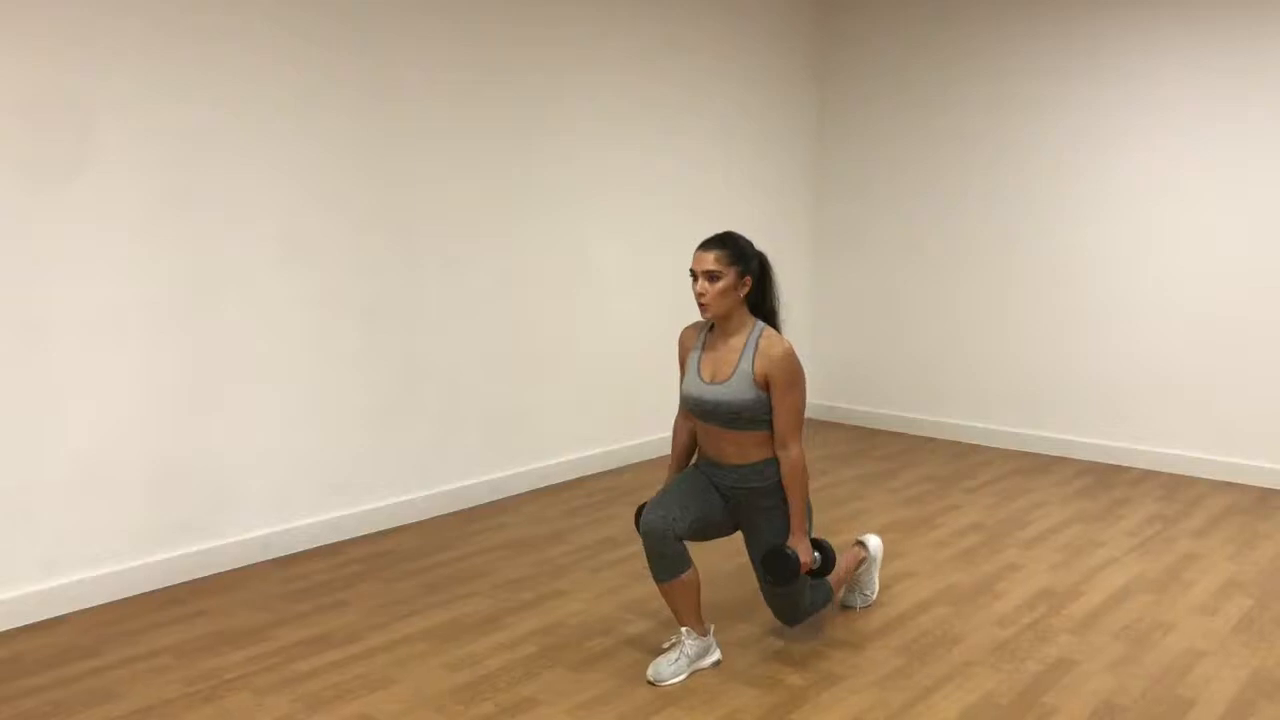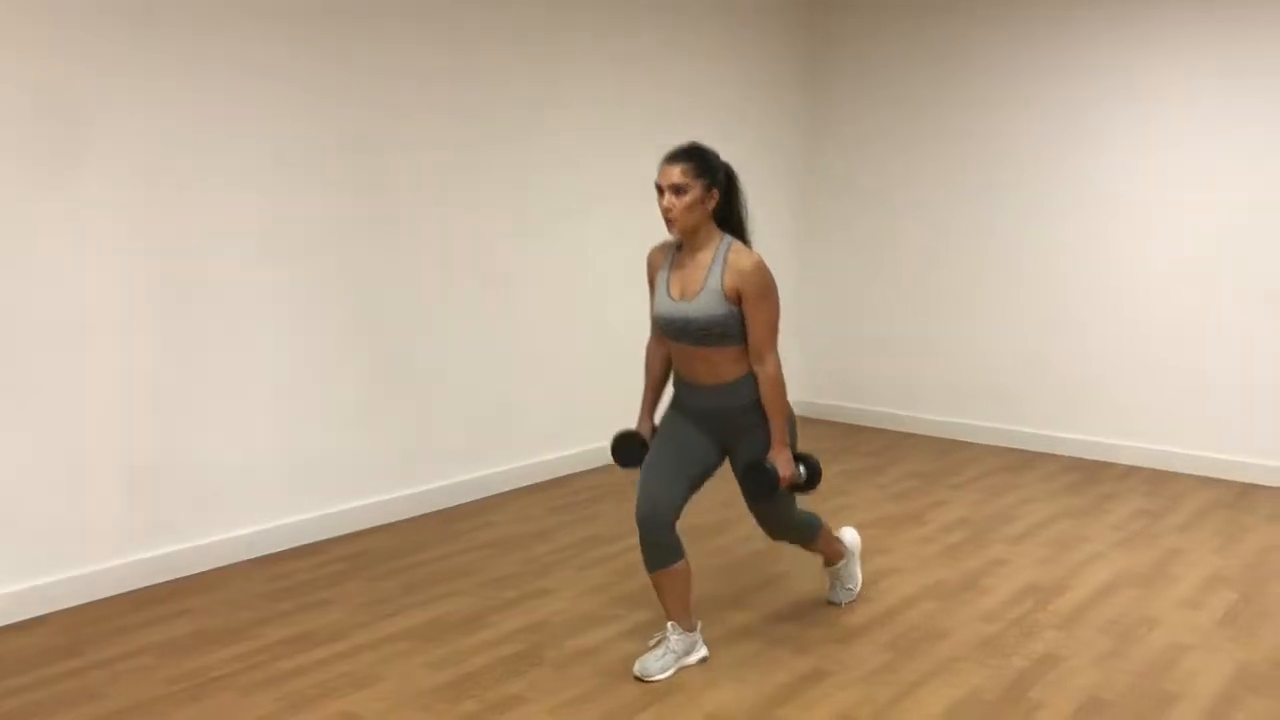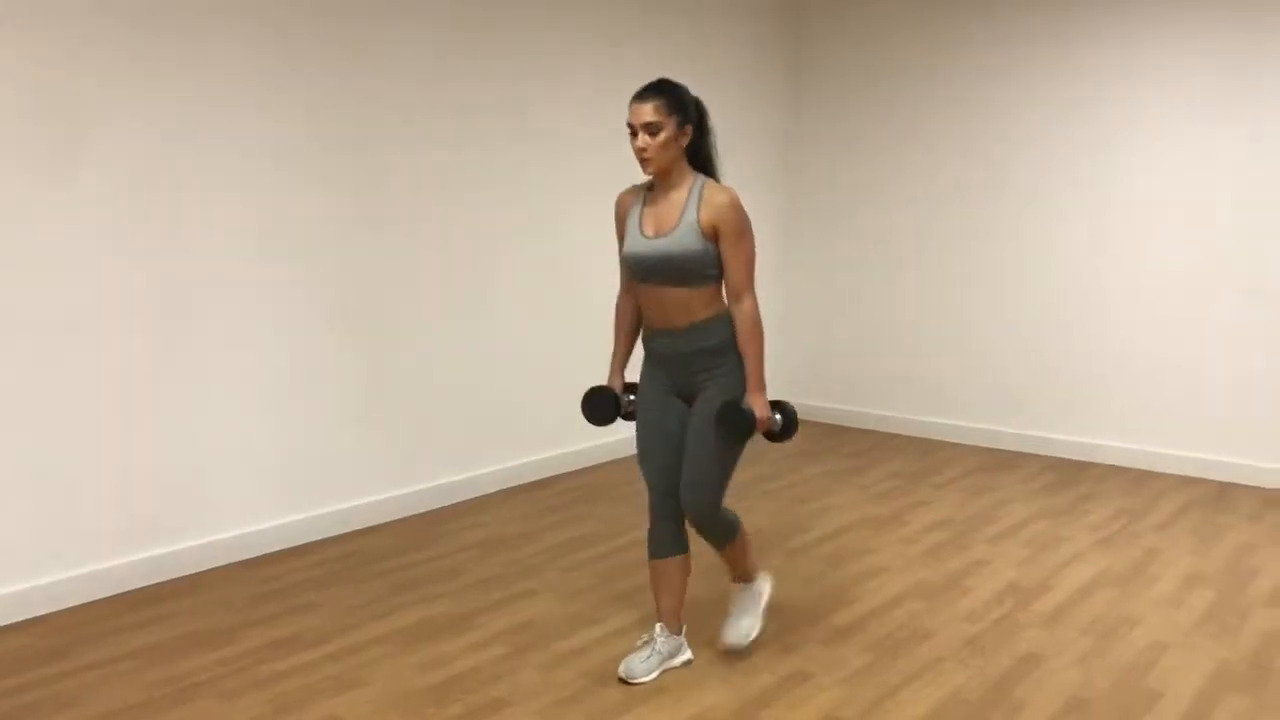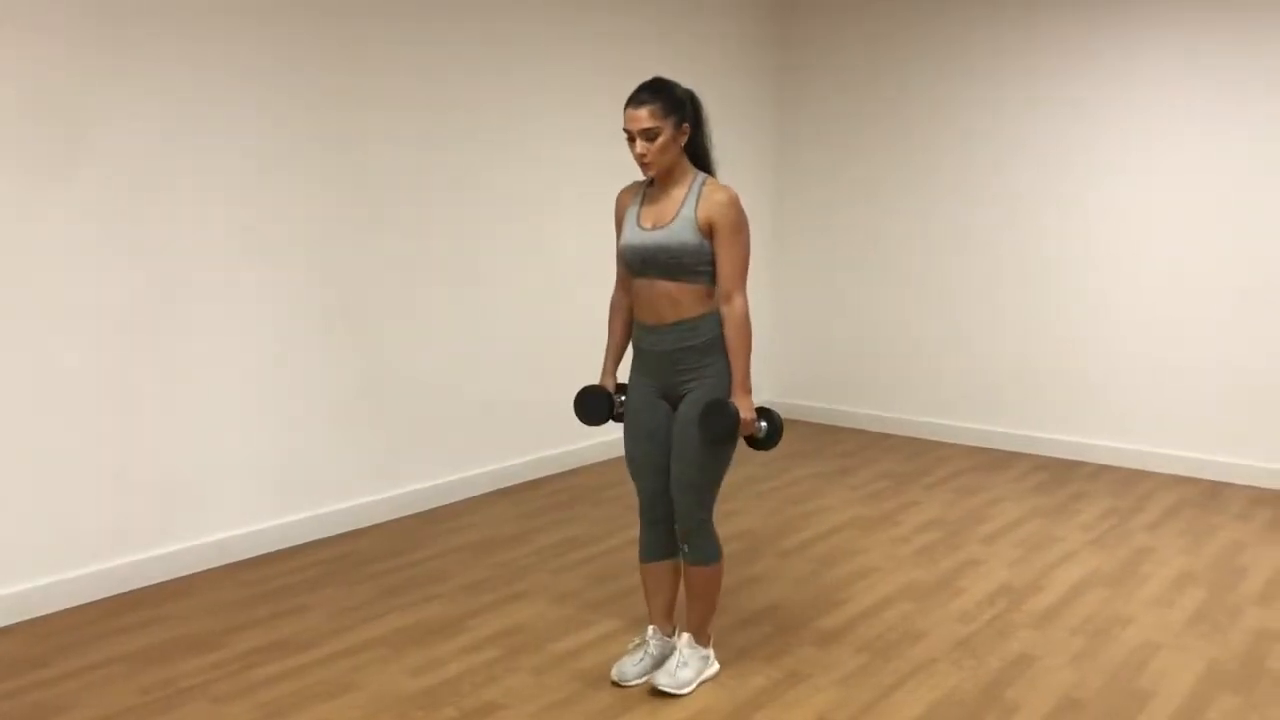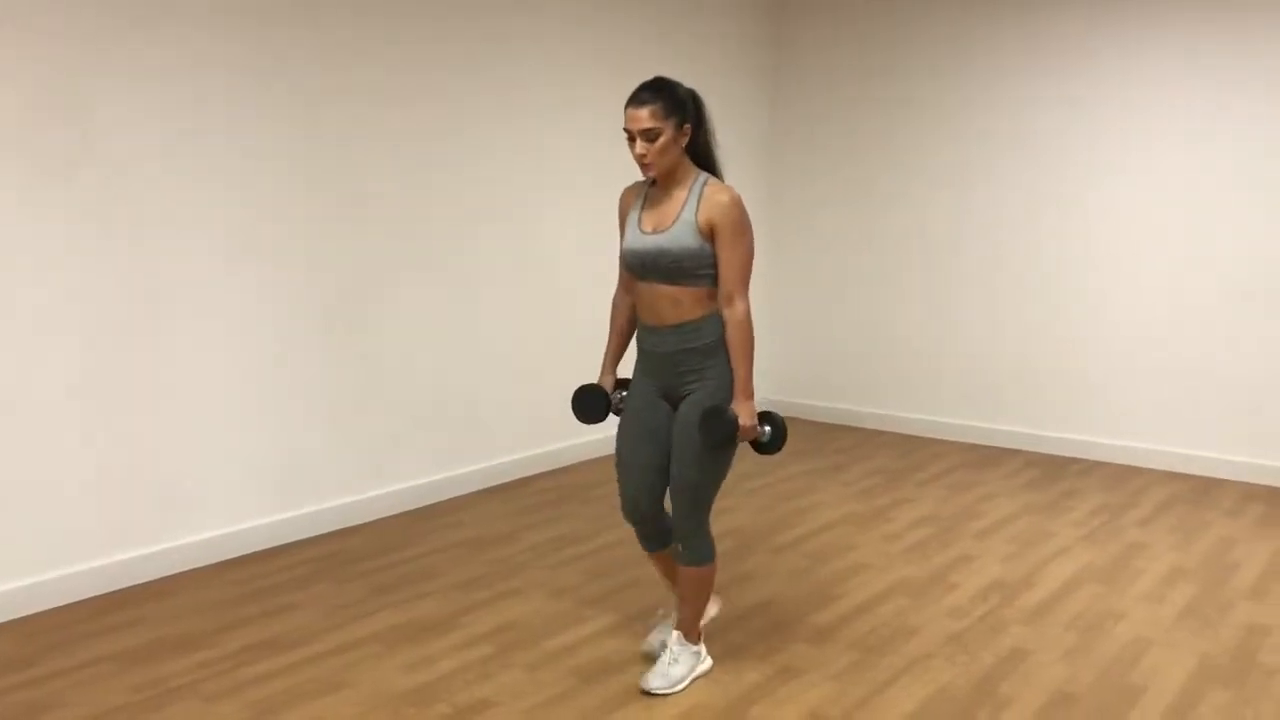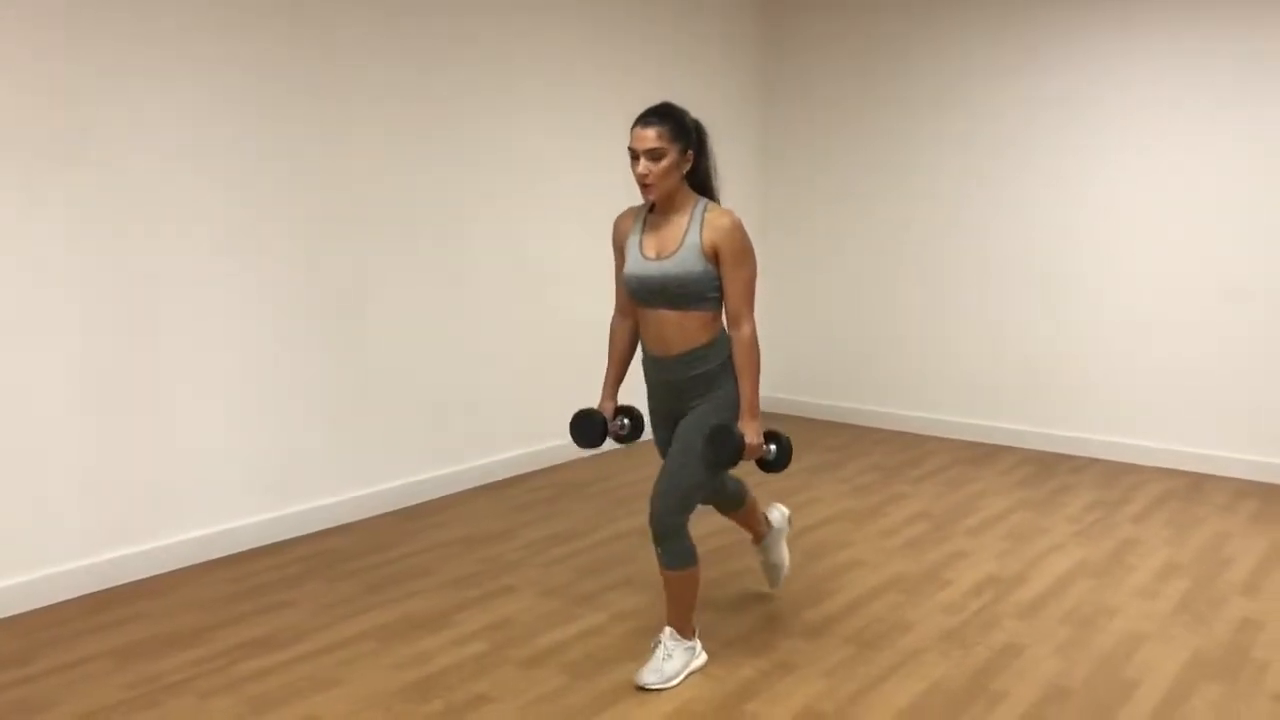
dt=0.3s
person 1, frame 1
left shoulder: (774, 353)
right shoulder: (690, 340)
left elbow: (791, 448)
left wrist: (800, 532)
right wrist: (669, 486)
left hip: (767, 488)
right hip: (711, 478)
left knee: (792, 610)
right knee: (656, 525)
left ankle: (860, 553)
right ankle: (696, 640)
person 1, frame 2
left shoulder: (744, 267)
right shoulder: (658, 259)
left elbow: (765, 360)
left wrist: (780, 444)
right wrist: (646, 414)
left hip: (747, 412)
right hip: (690, 411)
left knee: (778, 520)
right knee: (651, 511)
left ankle: (841, 548)
right ankle: (683, 635)
person 1, frame 3
left shoulder: (720, 203)
right shoulder: (628, 204)
left elbow: (743, 301)
left wrist: (756, 388)
right wrist: (616, 368)
left hip: (718, 365)
right hip: (660, 370)
left knee: (701, 502)
right knee: (663, 506)
left ankle: (751, 584)
right ankle: (668, 636)
person 1, frame 4
left shoulder: (718, 201)
right shoulder: (628, 201)
left elbow: (734, 301)
left wrist: (741, 390)
right wrist: (610, 368)
left hip: (704, 365)
right hip: (649, 369)
left knee: (691, 514)
right knee: (652, 512)
left ankle: (699, 646)
right ankle: (659, 636)
person 1, frame 5
left shoulder: (721, 203)
right shoulder: (631, 200)
left elbow: (737, 305)
left wrist: (744, 396)
right wrist: (608, 367)
left hip: (707, 368)
right hip: (652, 370)
left knee: (687, 513)
right knee: (637, 507)
left ankle: (689, 645)
right ankle: (690, 602)
person 1, frame 6
left shoulder: (722, 227)
right shoulder: (627, 225)
left elbow: (743, 326)
right elbow: (625, 317)
left wrist: (750, 414)
right wrist: (609, 392)
left hip: (713, 387)
right hip: (662, 389)
left knee: (665, 513)
right knee: (704, 487)
left ankle: (682, 640)
right ankle: (768, 524)
